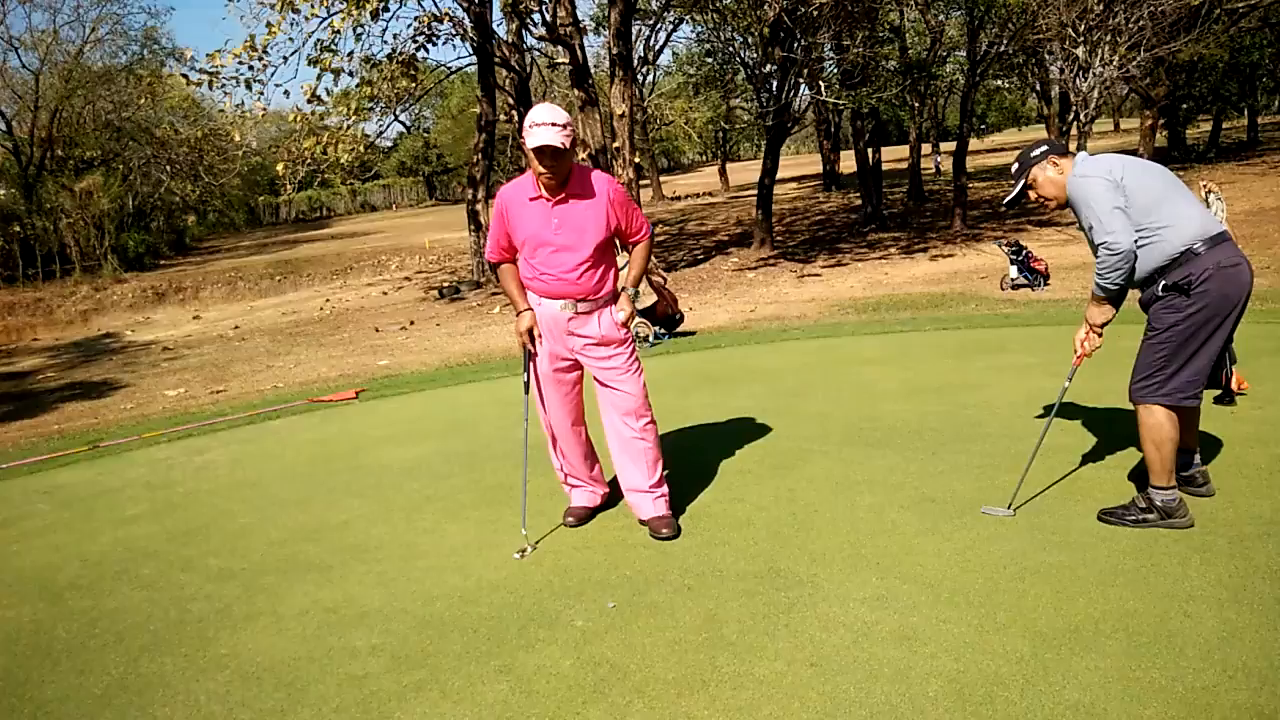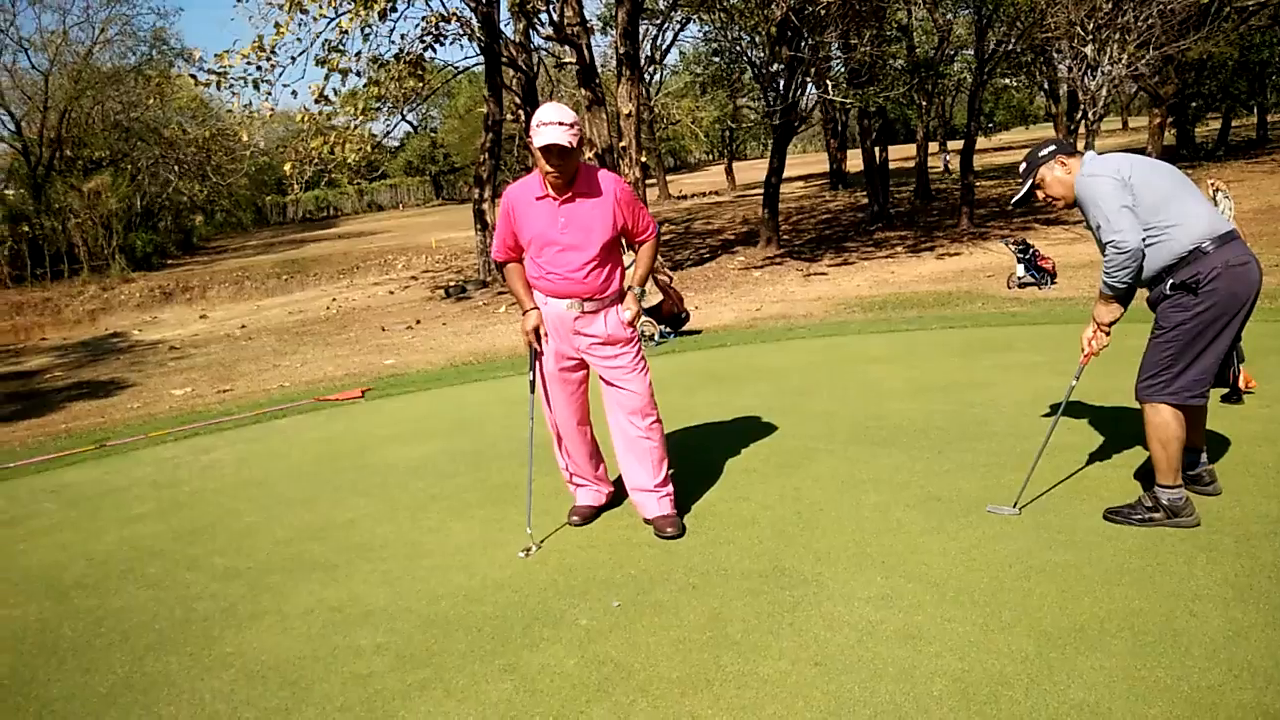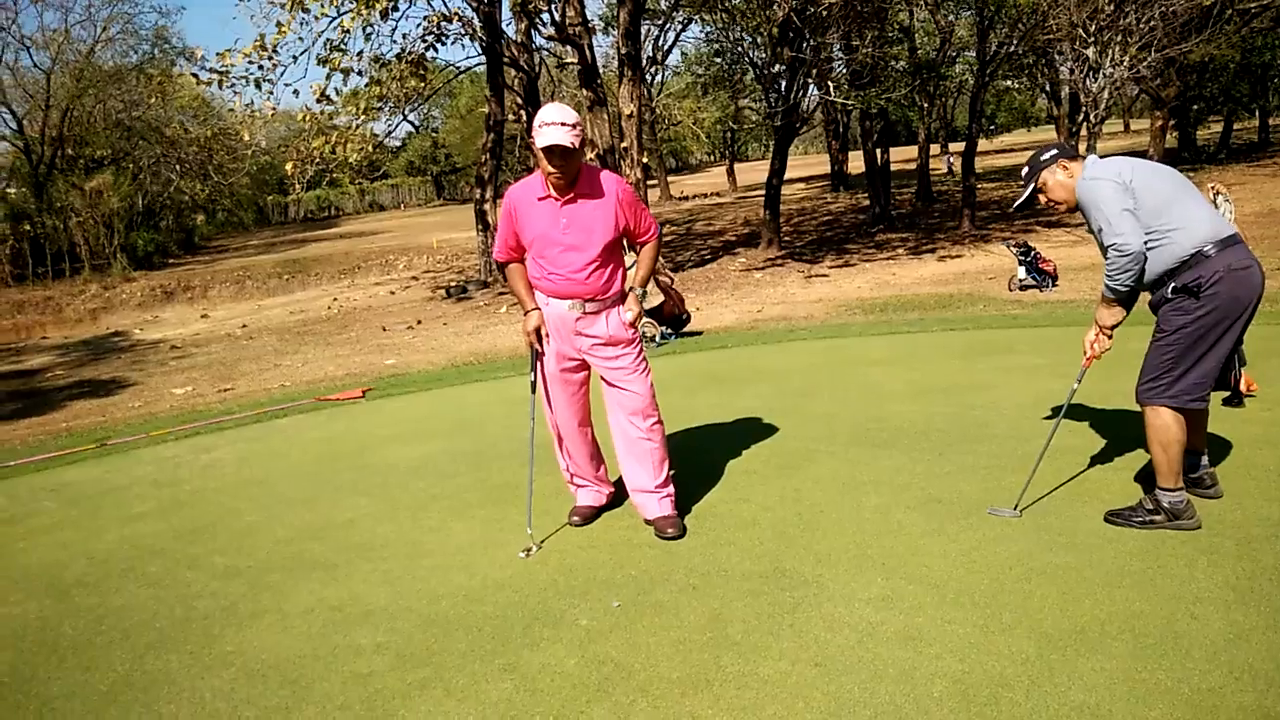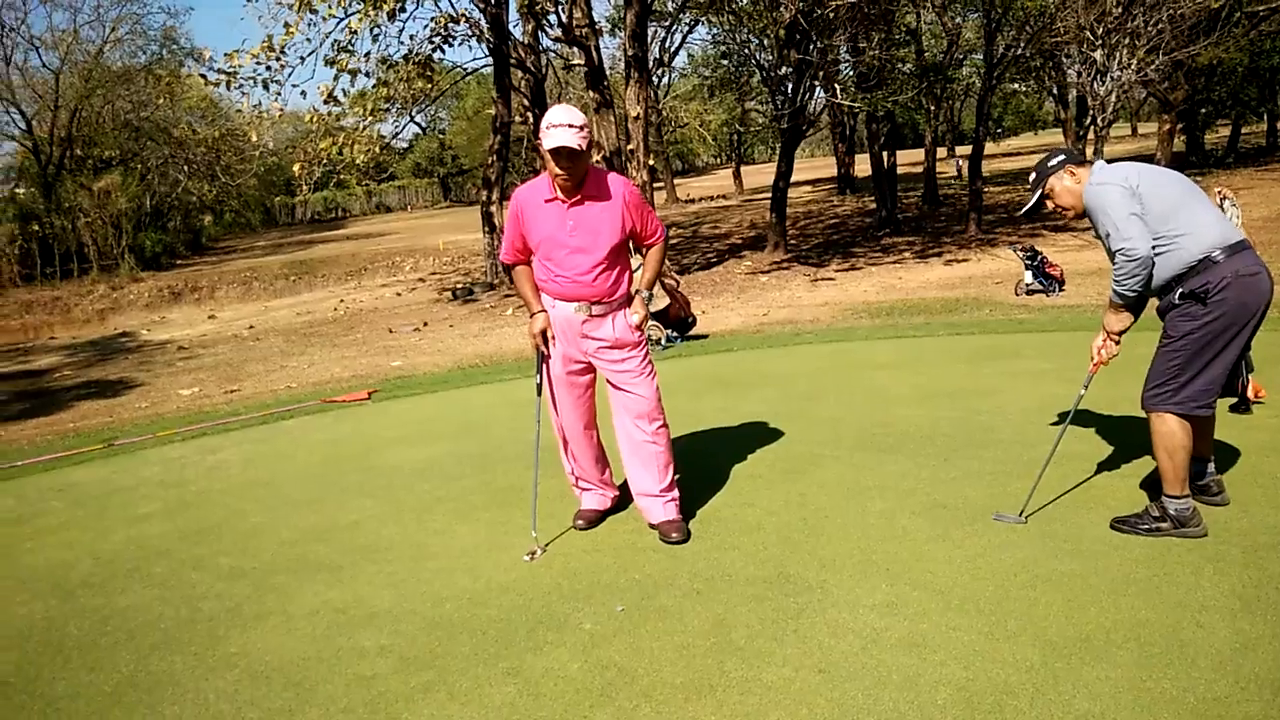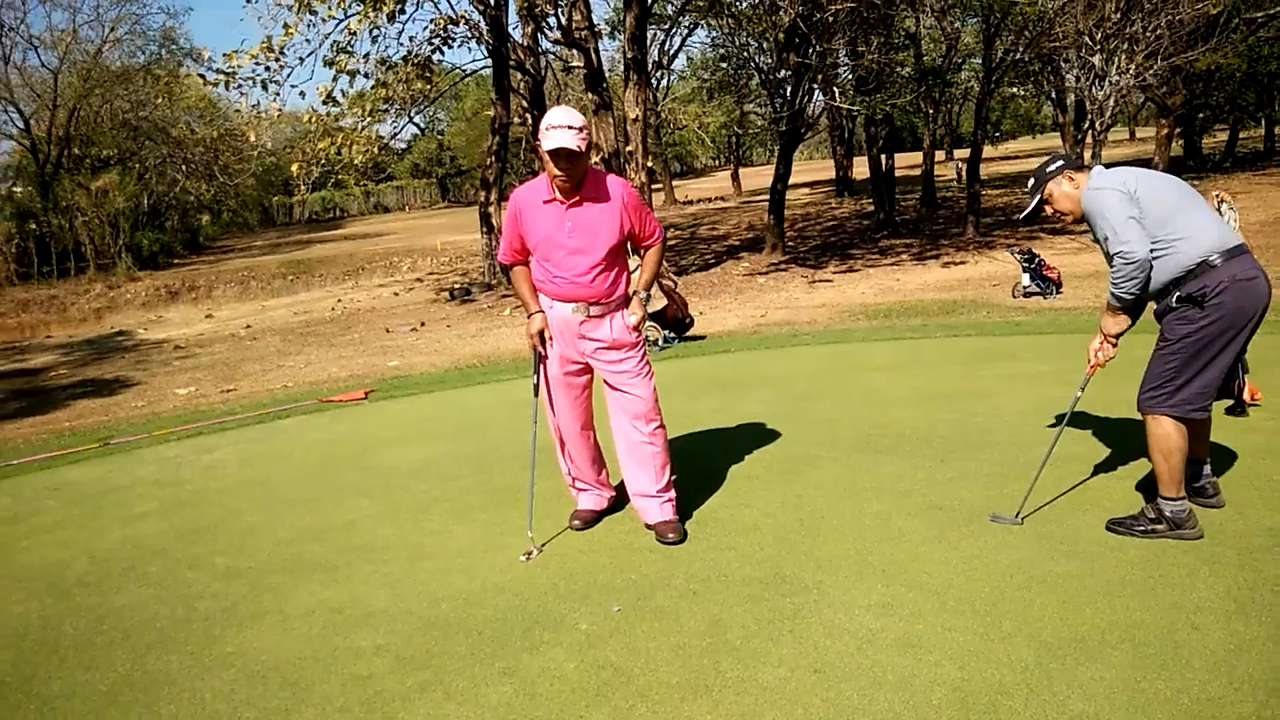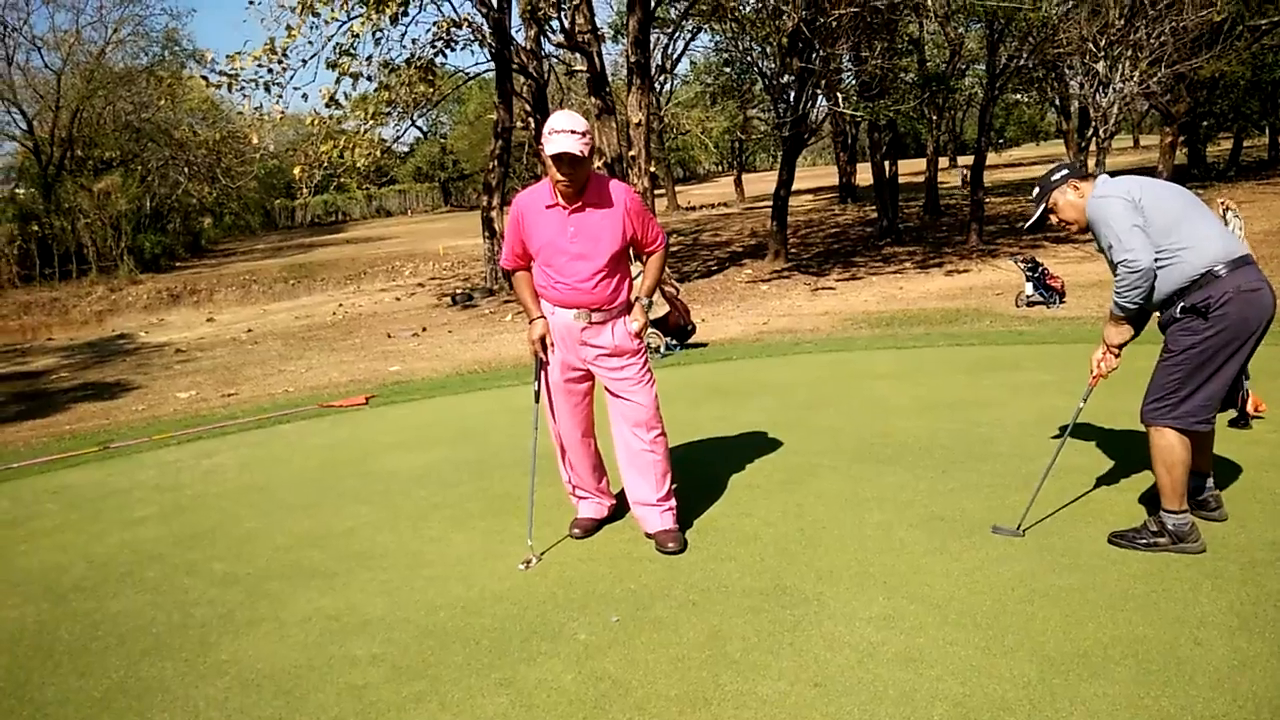
dt=0.1s
person 1, frame 1
left shoulder: (604, 188)
right shoulder: (509, 199)
left elbow: (641, 237)
right elbow: (503, 258)
left wrist: (629, 293)
right wrist: (522, 309)
left hip: (602, 315)
right hip: (546, 318)
left knee: (629, 405)
right knee: (560, 414)
left ankle: (652, 501)
right ankle: (585, 490)
person 1, frame 2
left shoulder: (611, 187)
right shoulder: (515, 198)
left elbow: (647, 236)
right elbow: (509, 257)
left wrist: (635, 291)
right wrist: (528, 307)
left hip: (608, 314)
right hip: (552, 318)
left knee: (635, 404)
right knee: (565, 414)
left ankle: (656, 500)
right ankle: (589, 489)
person 1, frame 3
left shoulder: (613, 188)
right shoulder: (517, 198)
left elbow: (648, 238)
right elbow: (510, 258)
left wrist: (636, 292)
right wrist: (529, 308)
left hip: (610, 315)
right hip: (553, 318)
left knee: (636, 405)
right knee: (566, 414)
left ankle: (658, 501)
right ankle: (590, 490)
person 1, frame 4
left shoulder: (620, 190)
right shoulder: (524, 200)
left elbow: (655, 240)
right elbow: (517, 260)
left wrist: (643, 295)
right wrist: (536, 310)
left hip: (616, 318)
right hip: (560, 321)
left knee: (642, 409)
right knee: (571, 417)
left ankle: (662, 505)
right ankle: (595, 493)
person 1, frame 5
left shoulder: (619, 192)
right shoulder: (522, 201)
left elbow: (653, 241)
right elbow: (515, 260)
left wrist: (641, 296)
right wrist: (534, 311)
left hip: (614, 319)
right hip: (557, 322)
left knee: (639, 409)
right knee: (568, 417)
left ankle: (658, 506)
right ankle: (591, 493)
person 1, frame 6
left shoulder: (622, 198)
right shoulder: (525, 205)
left elbow: (656, 247)
right elbow: (517, 265)
left wrist: (643, 302)
right wrist: (535, 316)
left hip: (615, 326)
right hip: (559, 328)
left knee: (640, 417)
right knee: (569, 424)
left ankle: (659, 515)
right ankle: (591, 502)
person 2, frame 1
left shoulder: (1085, 178)
right shoulder: (1107, 173)
left elbow: (1118, 247)
right elbow: (1128, 251)
left wrist: (1099, 302)
right wrist: (1095, 320)
left hip: (1196, 280)
right hip: (1223, 269)
left knee: (1153, 390)
right knee: (1178, 378)
left ankle: (1163, 501)
right ankle: (1189, 468)
person 2, frame 2
left shoulder: (1093, 177)
right shoulder: (1114, 172)
left elbow: (1125, 246)
right elbow: (1136, 251)
left wrist: (1106, 300)
right wrist: (1103, 318)
left hip: (1204, 279)
right hip: (1232, 267)
left knee: (1159, 389)
right knee: (1186, 377)
left ankle: (1169, 499)
right ankle: (1196, 467)
person 2, frame 3
left shoulder: (1094, 182)
right shoulder: (1116, 176)
left elbow: (1127, 249)
right elbow: (1140, 255)
left wrist: (1108, 304)
right wrist: (1106, 322)
left hip: (1208, 282)
right hip: (1236, 271)
left knee: (1159, 391)
right knee: (1188, 379)
left ankle: (1170, 503)
right ankle: (1196, 470)
person 2, frame 4
left shoulder: (1101, 187)
right shoulder: (1124, 181)
left elbow: (1134, 253)
right elbow: (1147, 261)
left wrist: (1116, 309)
right wrist: (1114, 327)
left hip: (1215, 288)
right hip: (1244, 277)
left knee: (1165, 398)
right knee: (1195, 386)
left ankle: (1177, 510)
right ankle: (1203, 477)
person 2, frame 5
left shoulder: (1099, 191)
right shoulder: (1124, 186)
left elbow: (1131, 257)
right elbow: (1146, 266)
left wrist: (1113, 312)
right wrist: (1112, 330)
left hip: (1213, 292)
right hip: (1243, 281)
left knee: (1161, 400)
right knee: (1190, 390)
left ankle: (1172, 512)
right ankle: (1199, 479)
person 2, frame 6
left shoulder: (1104, 200)
right shoulder: (1128, 195)
left elbow: (1136, 265)
right elbow: (1149, 276)
left wrist: (1115, 321)
right wrist: (1116, 340)
left hip: (1216, 303)
right hip: (1247, 292)
left knee: (1165, 412)
right knee: (1194, 401)
left ankle: (1175, 525)
right ankle: (1202, 492)
